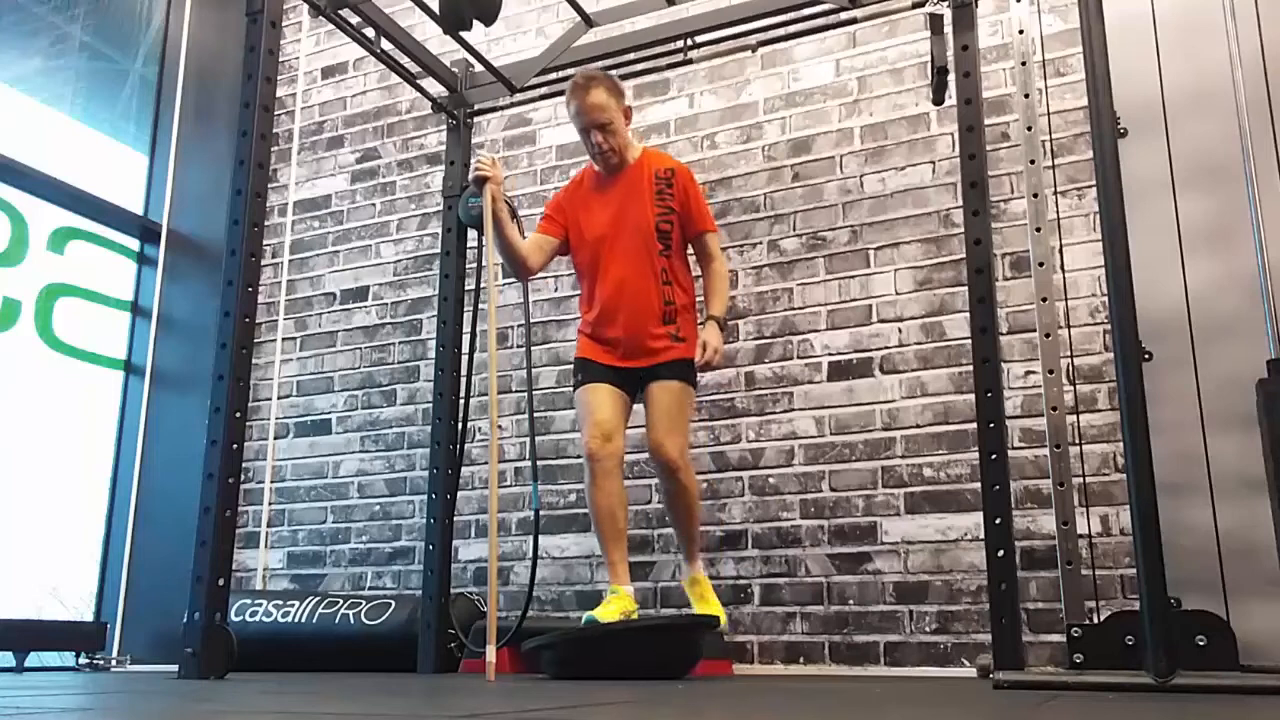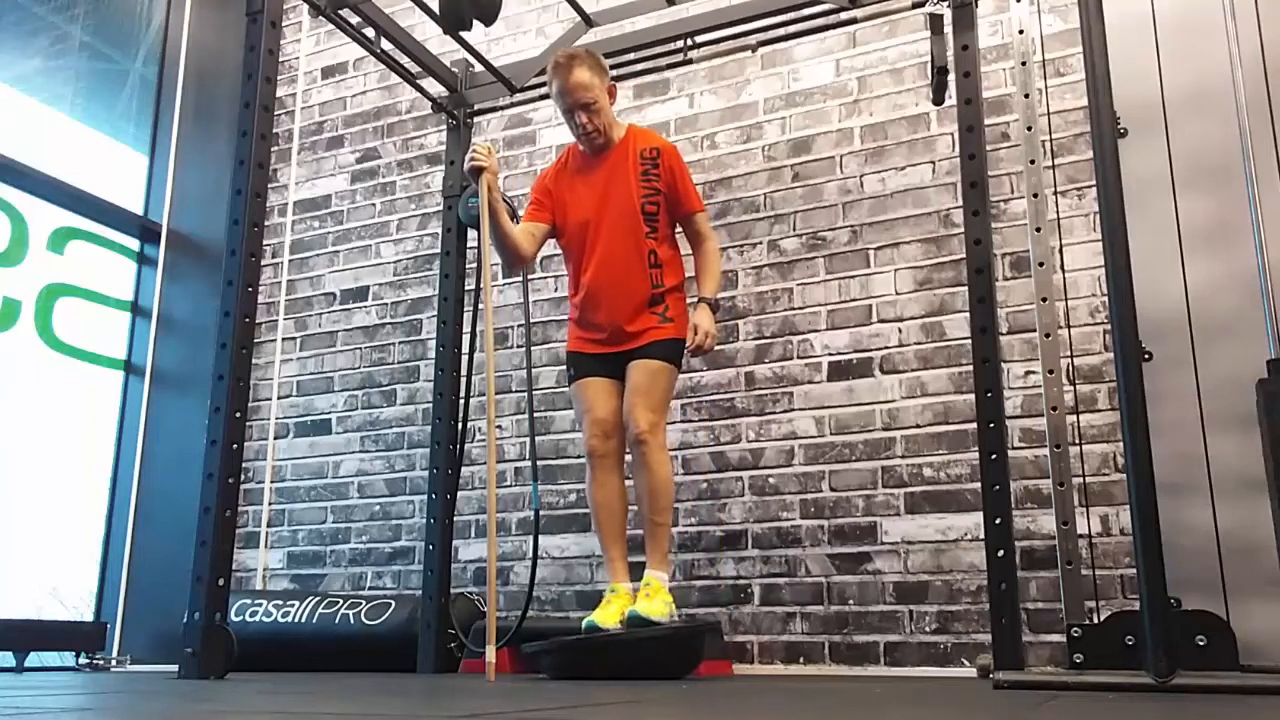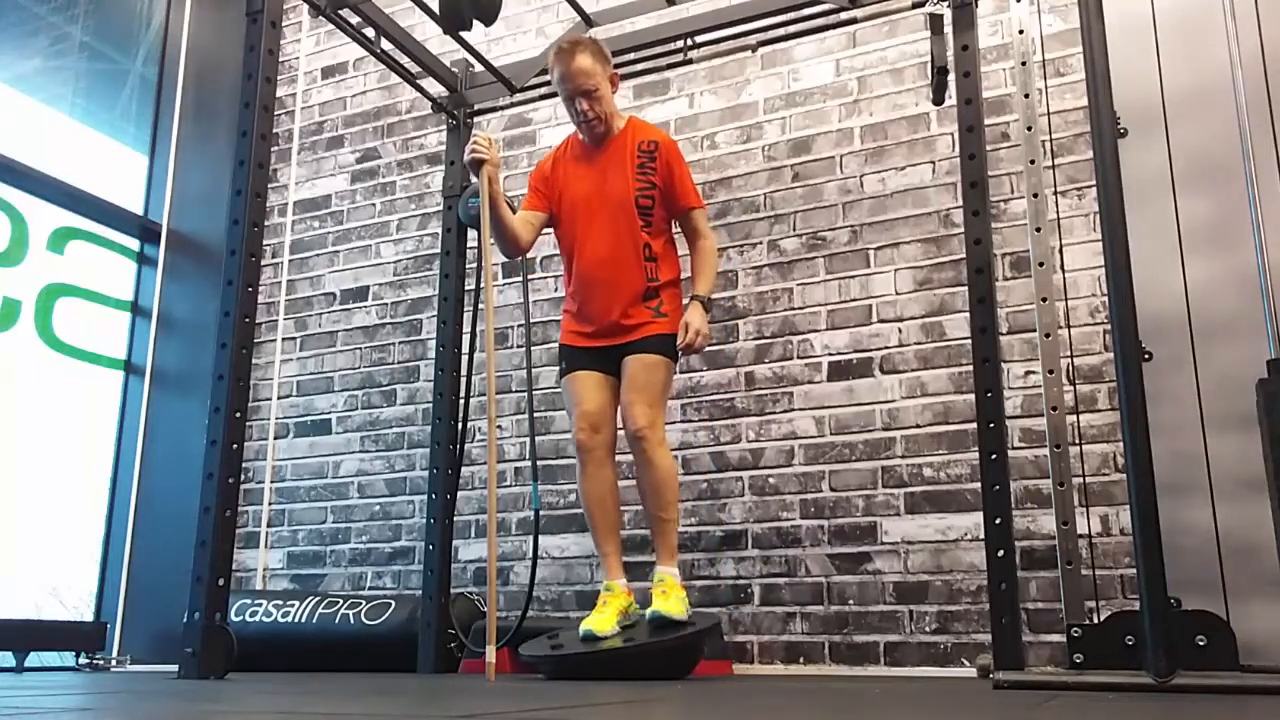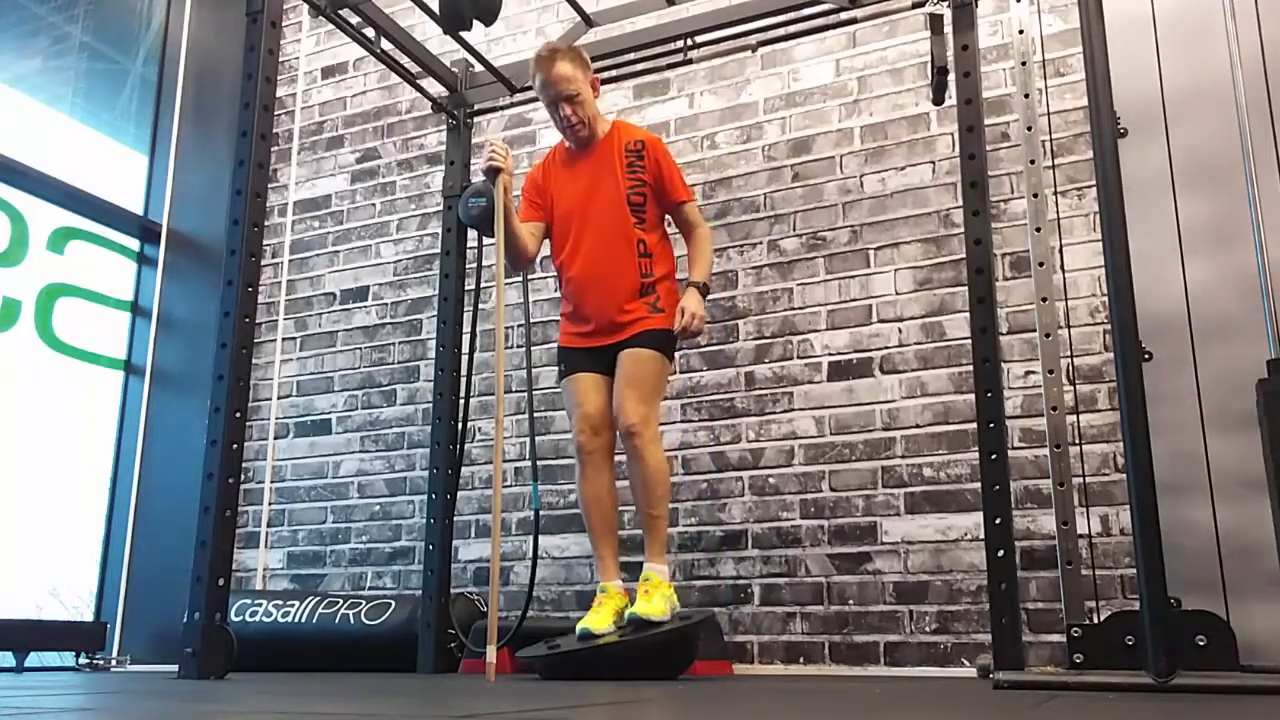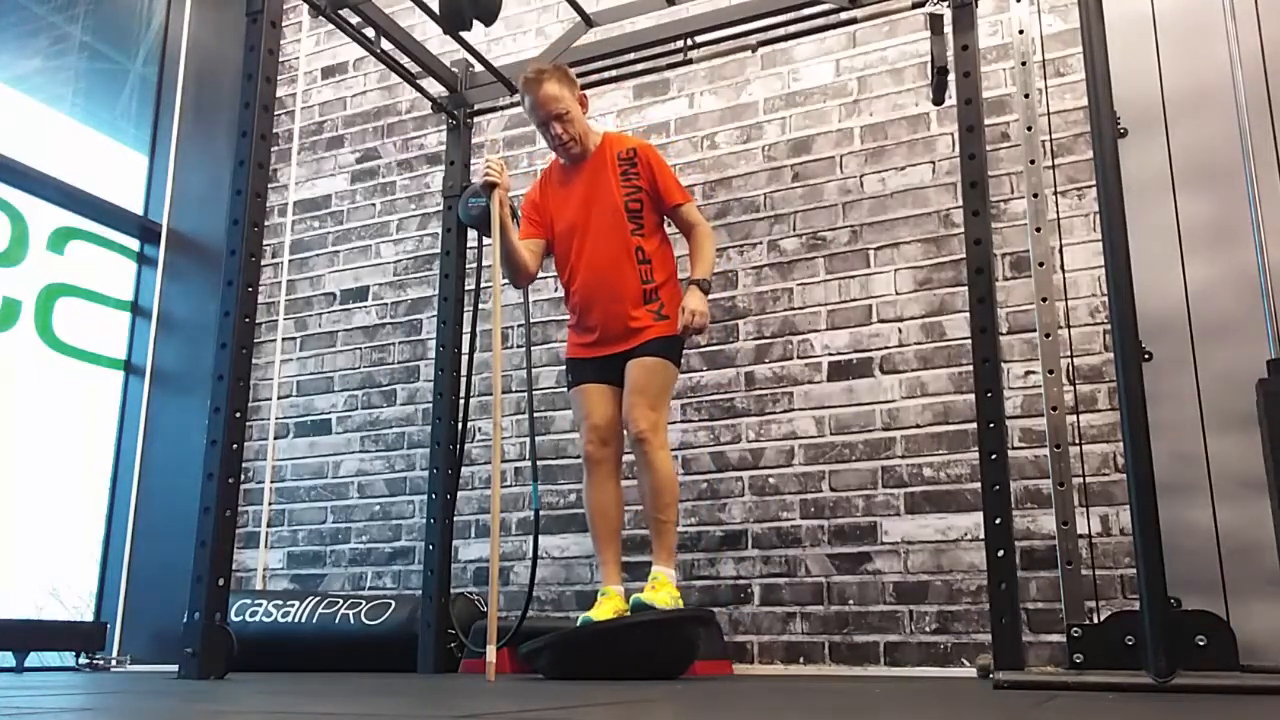
dt=1s
person 1, frame 1
left shoulder: (671, 175)
right shoulder: (570, 197)
left elbow: (713, 258)
right elbow: (526, 264)
left wrist: (714, 321)
right wrist: (497, 202)
left hip: (668, 341)
right hip: (600, 348)
left knee: (668, 453)
right knee: (599, 447)
left ankle: (695, 573)
right ankle: (620, 592)
person 1, frame 2
left shoulder: (657, 153)
right shoulder: (554, 178)
left elbow: (703, 236)
right elbow: (519, 254)
left wrist: (705, 303)
right wrist: (490, 193)
left hip: (656, 322)
right hip: (590, 334)
left knee: (643, 431)
right knee: (601, 444)
left ankle: (657, 582)
right ankle: (619, 588)
person 1, frame 3
left shoulder: (655, 146)
right shoulder: (552, 167)
left elbow: (700, 234)
right elbow: (516, 244)
left wrist: (699, 302)
right wrist: (490, 186)
left hip: (650, 319)
right hip: (583, 329)
left knee: (642, 427)
right knee: (590, 439)
left ankle: (669, 579)
right ankle: (614, 589)
person 1, frame 4
left shoulder: (642, 147)
right shoulder: (543, 174)
left elbow: (695, 227)
right elbow: (521, 257)
left wrist: (695, 287)
right wrist: (501, 193)
left hip: (646, 315)
right hip: (580, 330)
left knee: (635, 423)
right knee: (590, 439)
left ankle: (657, 577)
right ankle: (609, 589)
person 1, frame 5
left shoulder: (635, 155)
right shoulder: (542, 191)
left elbow: (696, 227)
right elbow: (522, 272)
left wrist: (697, 286)
right wrist: (501, 209)
left hip: (652, 323)
right hip: (588, 340)
left knee: (644, 430)
right knee: (597, 447)
left ankle: (664, 576)
right ankle: (611, 591)
